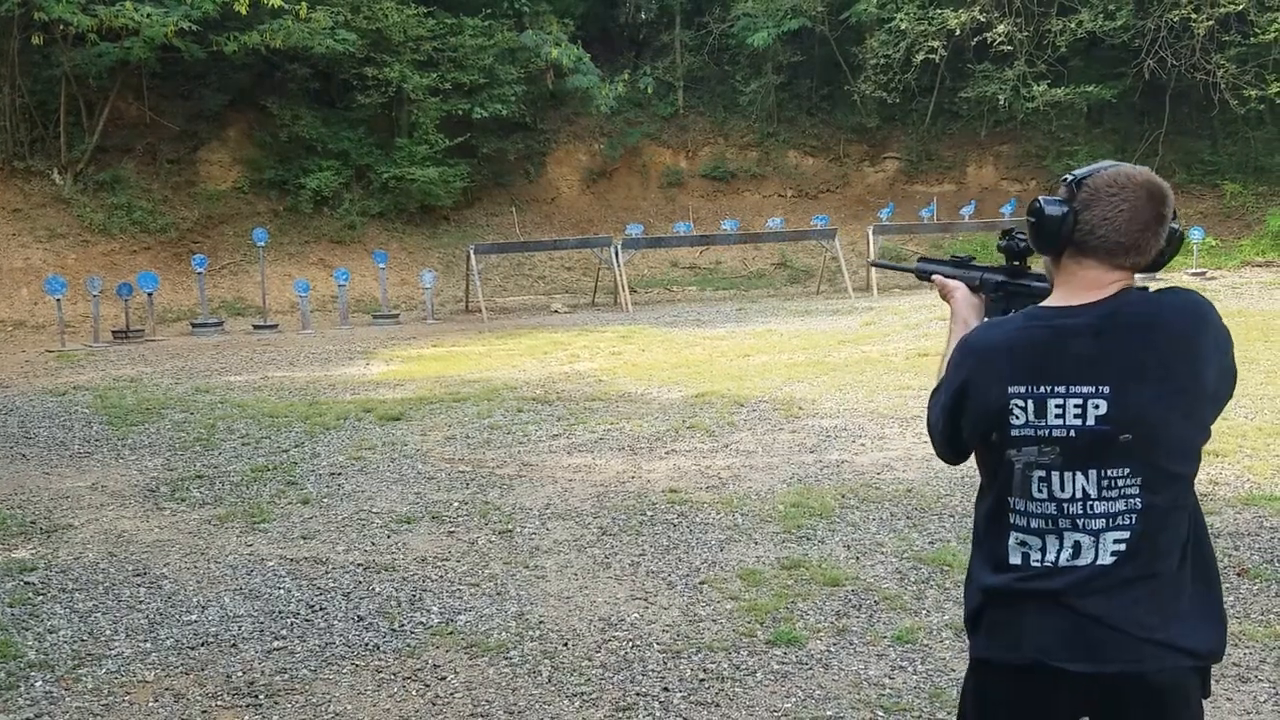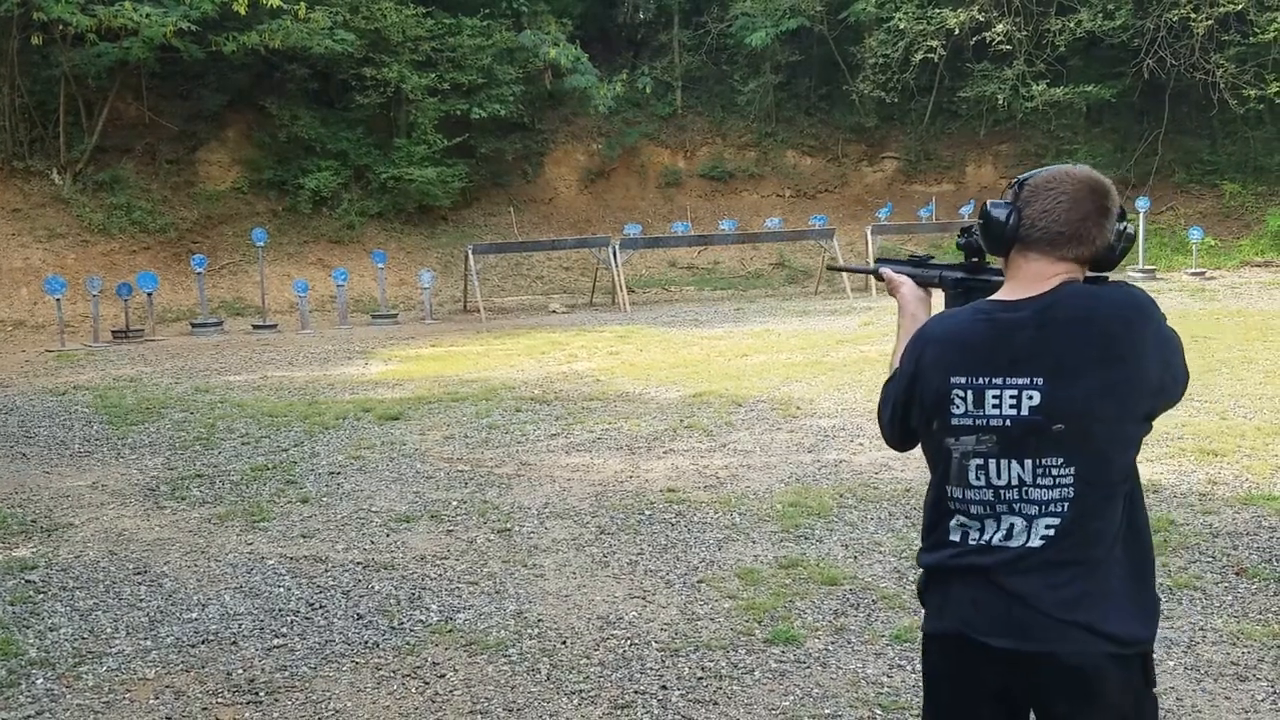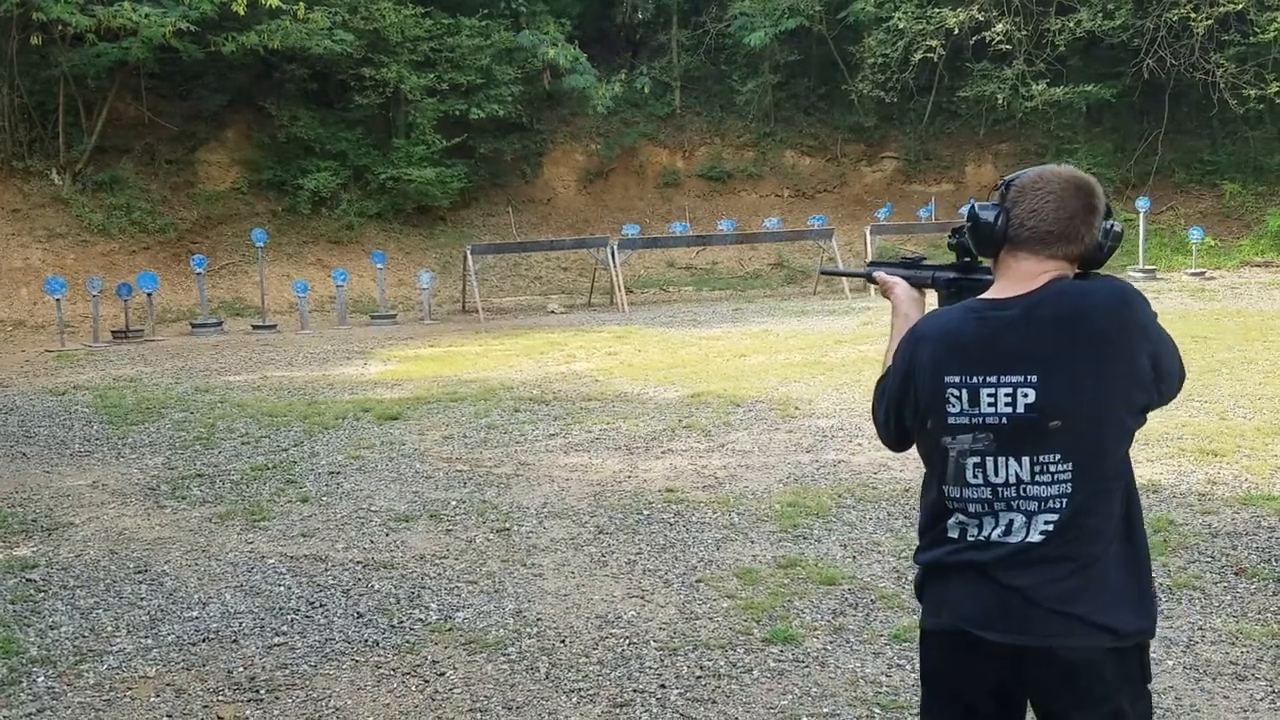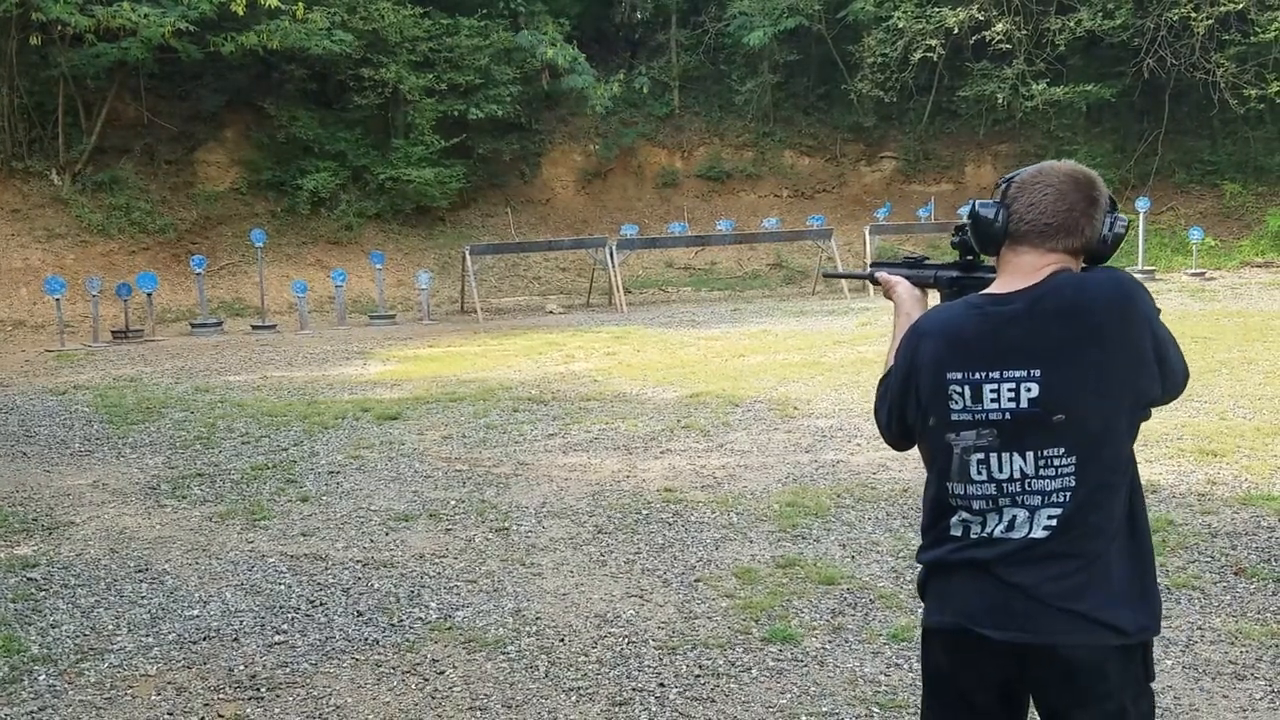
dt=0.5s
person 1, frame 1
left shoulder: (988, 349)
right shoulder: (1187, 327)
left elbow: (950, 440)
left wrist: (964, 313)
left hip: (1019, 642)
right hip: (1153, 645)
person 1, frame 2
left shoulder: (940, 337)
right shoulder: (1124, 319)
left elbow: (898, 428)
right elbow: (1167, 382)
left hip: (963, 624)
right hip: (1089, 633)
person 1, frame 3
left shoulder: (933, 335)
right shoulder: (1113, 312)
left elbow: (893, 427)
right elbow: (1164, 381)
left hip: (961, 620)
right hip: (1087, 624)
person 1, frame 4
left shoulder: (935, 331)
right shoulder: (1115, 304)
left elbow: (895, 426)
right elbow: (1168, 380)
left hip: (963, 618)
right hip: (1091, 620)
